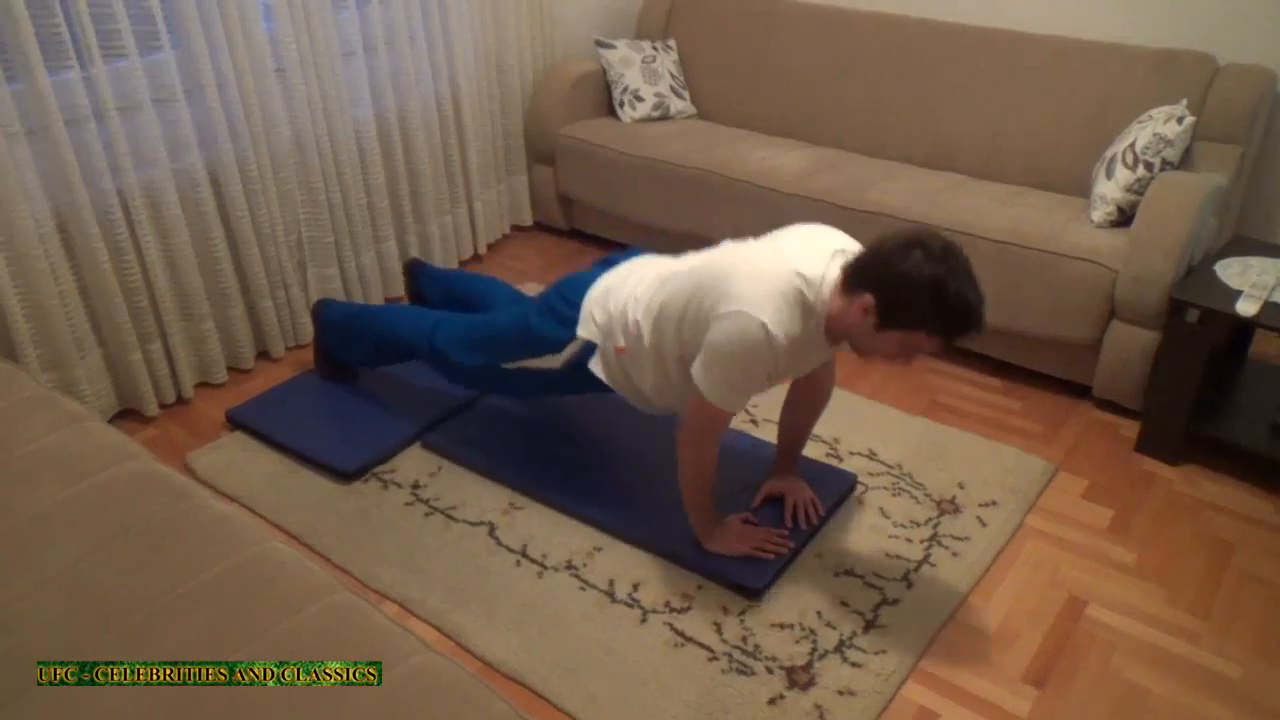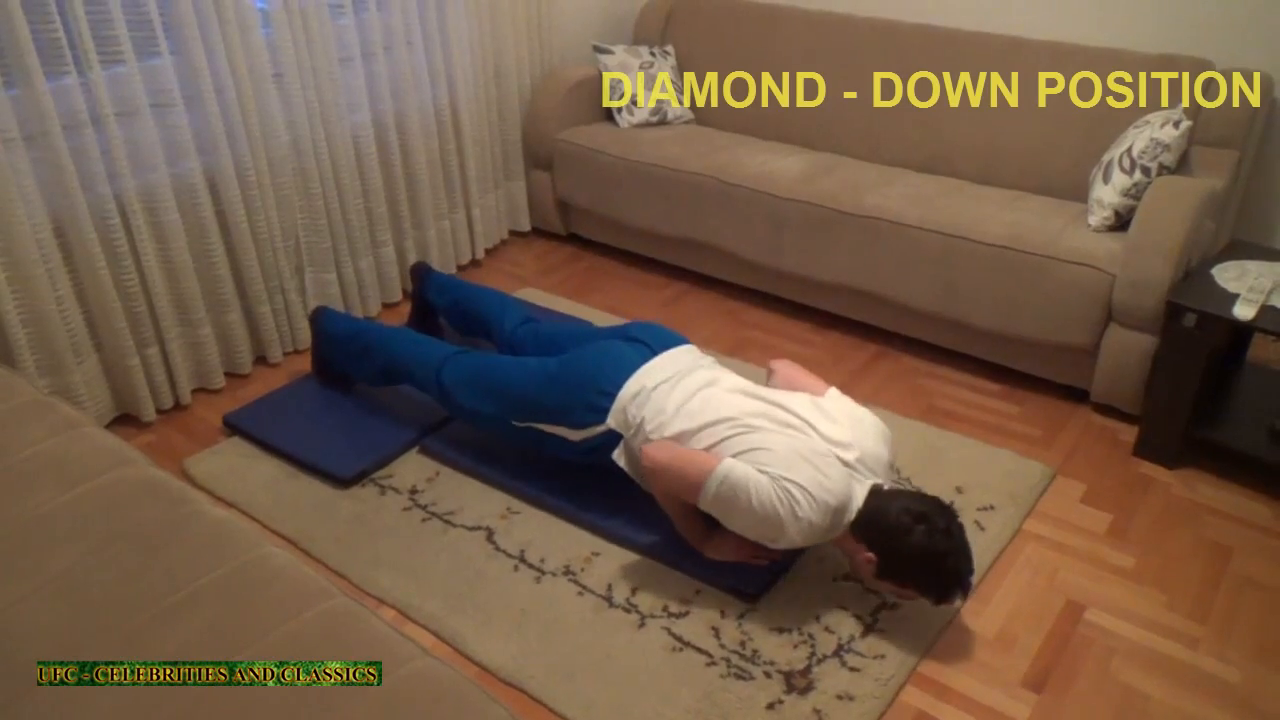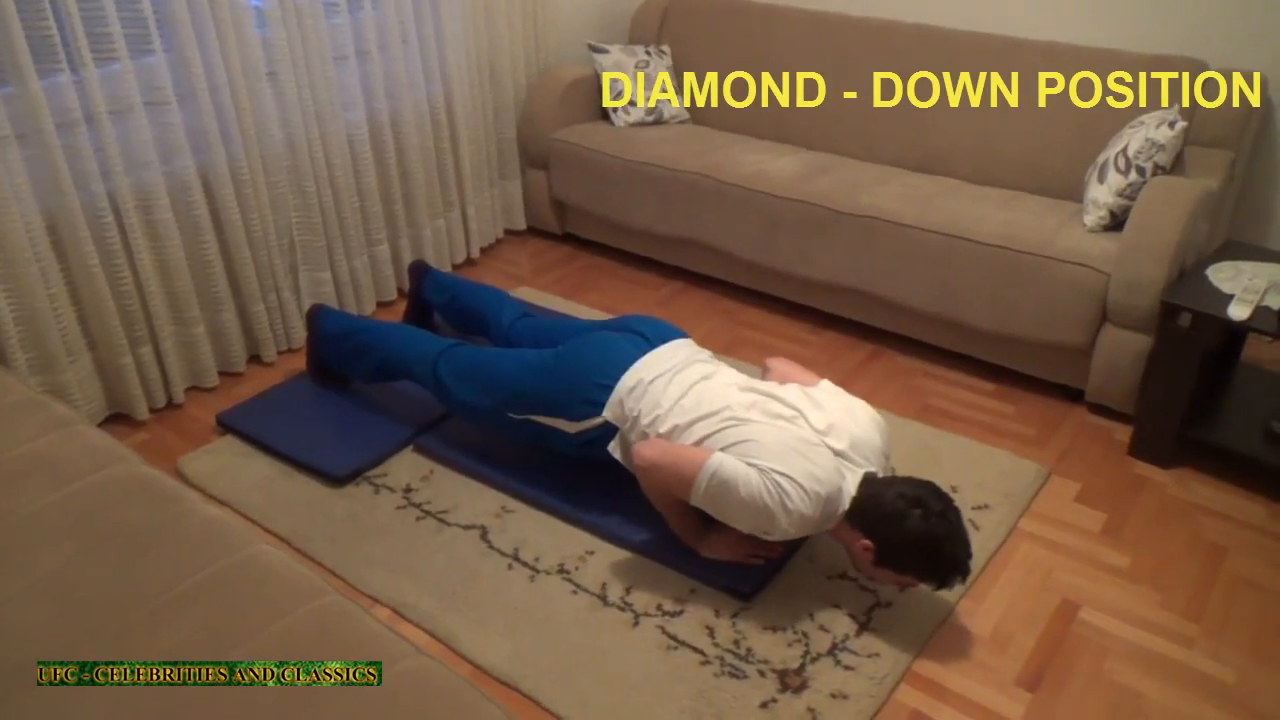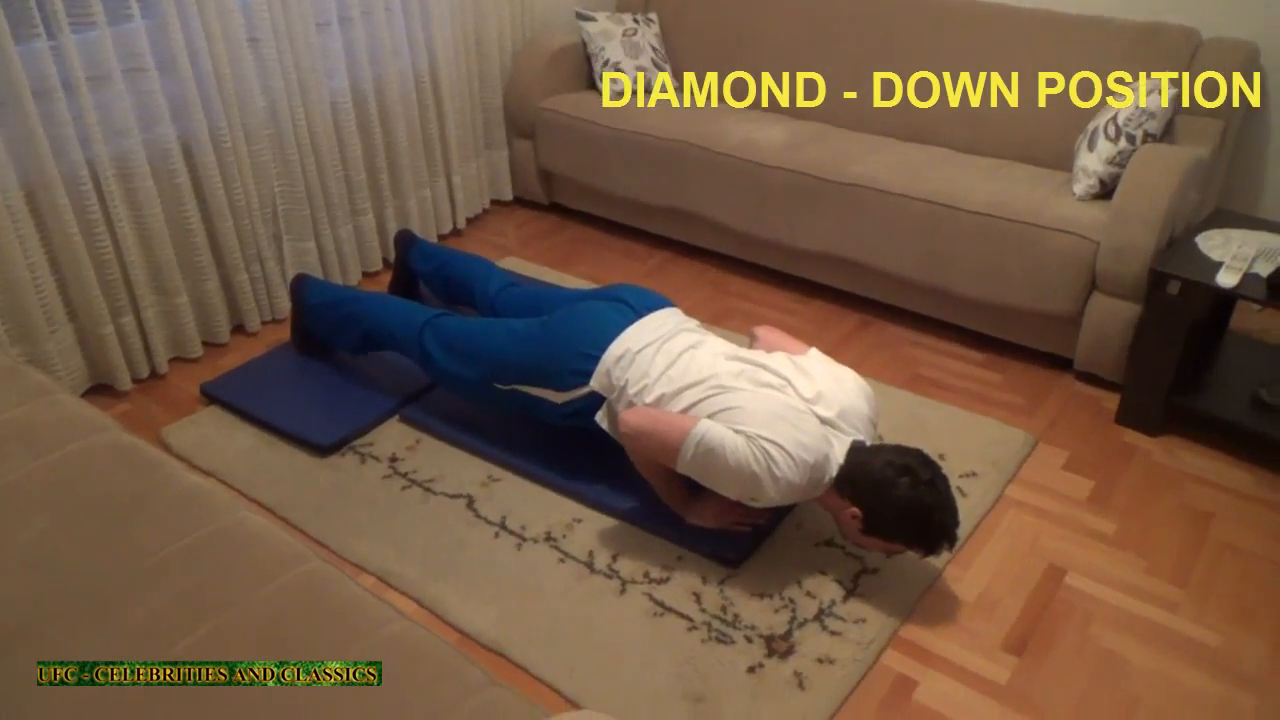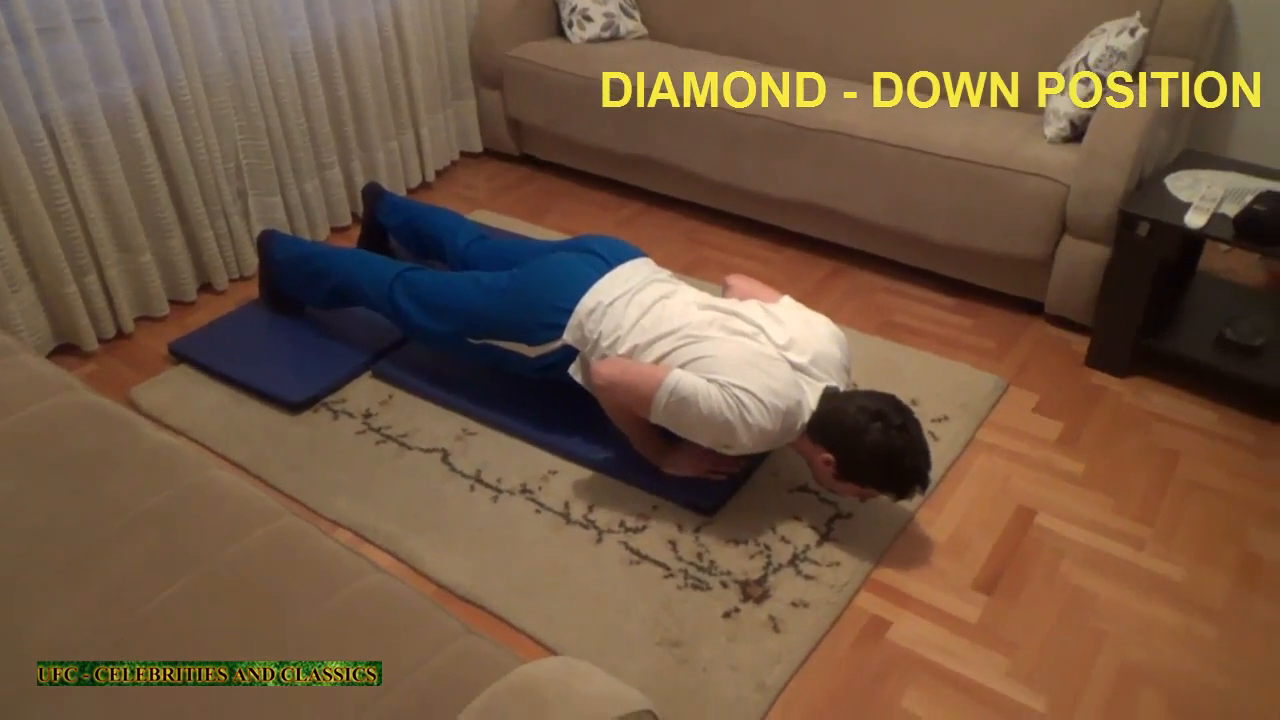
dt=0.7s
person 1, frame 1
left shoulder: (848, 261)
right shoulder: (761, 322)
left elbow: (813, 370)
right elbow: (701, 435)
left wrist: (786, 467)
right wrist: (711, 532)
left hip: (636, 278)
right hip: (593, 329)
left knee: (510, 308)
right knee: (457, 347)
left ankle: (429, 280)
right ankle: (340, 325)
person 1, frame 2
left shoulder: (872, 440)
right shoulder: (792, 511)
left elbow: (783, 366)
right elbow: (657, 460)
right wrist: (707, 541)
left hip: (661, 355)
right hip: (608, 405)
left knee: (524, 334)
right knee: (460, 379)
left ankle: (434, 289)
right ankle: (337, 335)
person 1, frame 3
left shoulder: (868, 432)
right shoulder: (785, 503)
left elbow: (779, 365)
right elbow: (650, 458)
right wrist: (702, 540)
left hip: (658, 350)
right hip: (603, 396)
left knee: (521, 330)
right knee: (456, 373)
left ankle: (431, 285)
right ankle: (335, 332)
person 1, frame 4
left shoulder: (856, 400)
right shoulder: (774, 470)
left elbow: (767, 331)
right elbow: (635, 425)
right wrist: (689, 507)
left hip: (646, 319)
right hip: (591, 366)
left knee: (506, 298)
right knee: (443, 345)
left ankle: (417, 256)
right ankle: (317, 303)
person 1, frame 5
left shoulder: (830, 347)
right shoulder: (749, 418)
left elbow: (739, 281)
right elbow: (609, 376)
right wrist: (664, 456)
left hip: (619, 270)
right hip: (565, 316)
left knee: (476, 251)
right knee: (415, 299)
left ankle: (387, 210)
right ankle: (287, 257)
